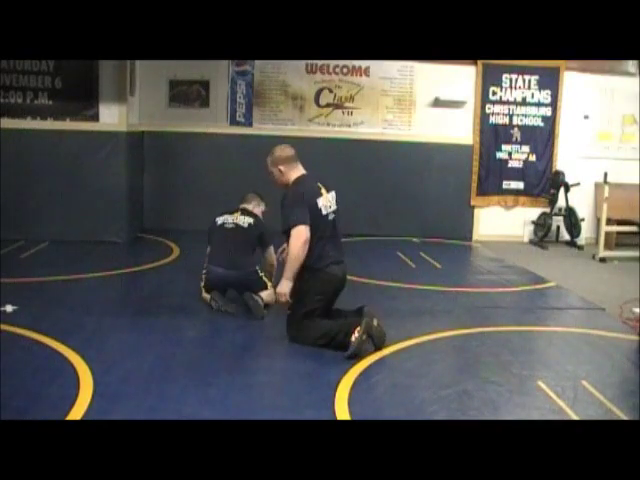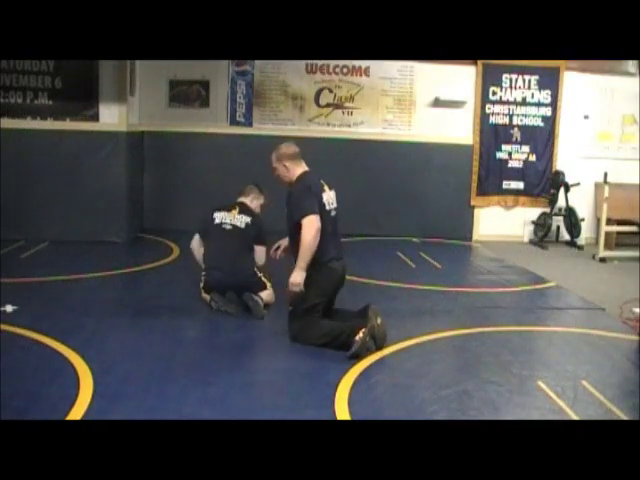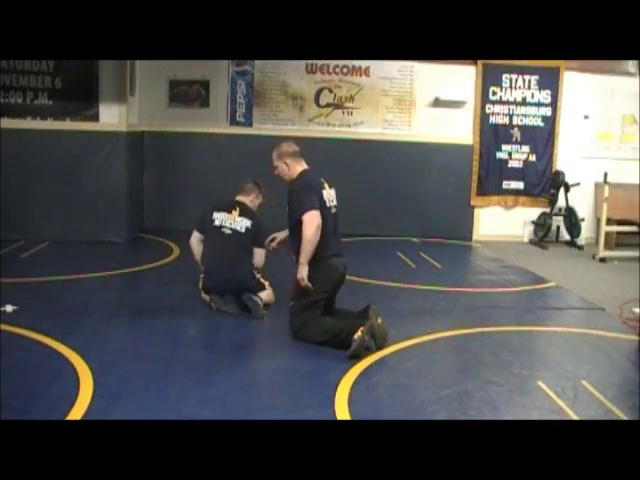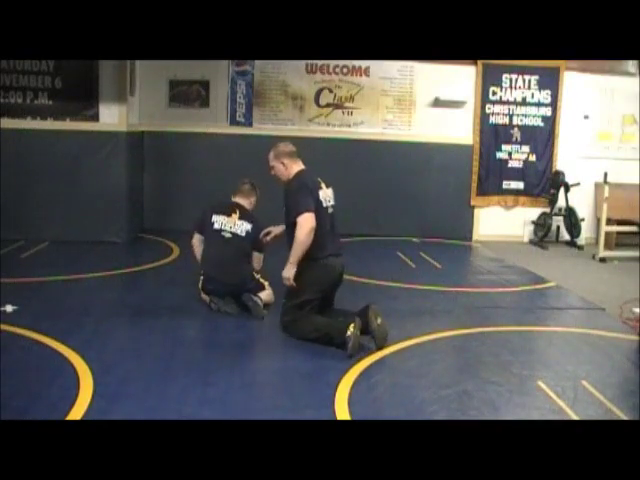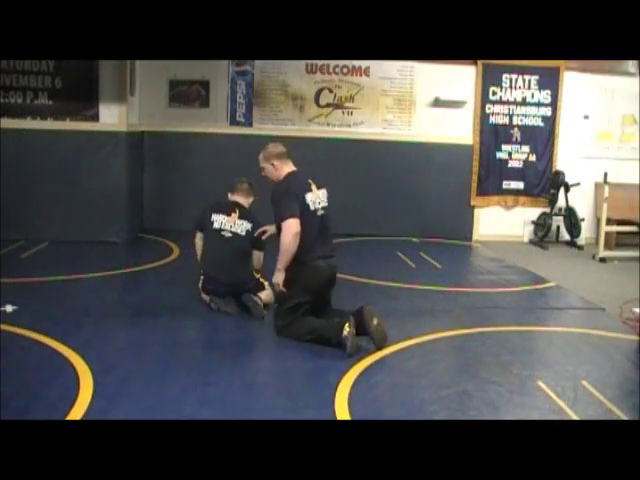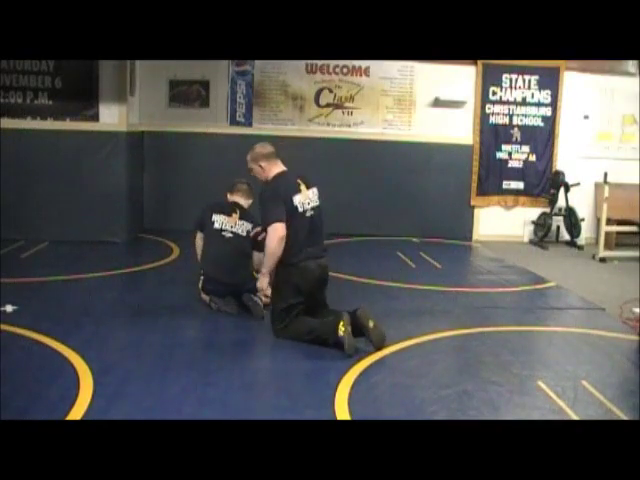
dt=0.2s
person 1, frame 1
left shoulder: (294, 195)
right shoulder: (319, 186)
left elbow: (302, 238)
left wrist: (287, 280)
right wrist: (291, 244)
left hip: (317, 273)
right hip: (336, 268)
left knee: (298, 329)
right knee: (320, 315)
left ankle: (351, 331)
right ankle: (360, 318)
person 1, frame 2
left shoulder: (300, 189)
right shoulder: (318, 183)
left elbow: (312, 228)
left wrist: (299, 269)
right wrist: (289, 241)
left hip: (318, 269)
right hip: (334, 265)
left knee: (300, 328)
right knee: (321, 314)
left ankle: (355, 332)
right ankle: (364, 317)
person 1, frame 3
left shoulder: (301, 186)
right shoulder: (317, 181)
left elbow: (313, 223)
left wrist: (302, 264)
right wrist: (286, 234)
left hip: (320, 266)
right hip: (335, 263)
left knee: (301, 324)
right knee: (322, 313)
left ankle: (354, 332)
right ankle: (365, 318)
person 1, frame 4
left shoulder: (296, 186)
right shoulder: (316, 182)
left elbow: (307, 225)
left wrist: (291, 264)
right wrist: (282, 228)
left hip: (316, 265)
right hip: (334, 262)
left knee: (292, 320)
right knee: (322, 312)
left ankle: (344, 330)
right ankle: (363, 317)
person 1, frame 5
left shoulder: (284, 189)
right shoulder: (313, 183)
left elbow: (292, 230)
left wrist: (280, 269)
right wrist: (277, 226)
left hip: (305, 268)
right hip: (328, 263)
left knee: (286, 323)
right knee: (320, 312)
left ankle: (338, 329)
right ankle: (360, 319)
person 1, frame 6
left shoulder: (271, 191)
right shoulder: (305, 182)
left elbow: (278, 234)
left wrist: (265, 273)
left hip: (295, 269)
right hip: (319, 263)
left knee: (283, 325)
right knee: (318, 311)
left ankle: (334, 329)
right ankle: (355, 320)
person 2, frame 1
left shoulder: (219, 218)
right shoulder: (258, 222)
left elbow: (209, 252)
right elbow: (271, 261)
right wrist: (271, 277)
left hip: (214, 270)
right hip: (244, 270)
left knee: (206, 293)
right knee: (269, 294)
left ankle: (215, 299)
right ankle: (257, 299)
person 2, frame 2
left shoulder: (215, 213)
right shoulder: (255, 219)
left elbow: (195, 244)
right elbow: (260, 260)
left hip: (213, 273)
right hip: (243, 273)
left knee: (206, 293)
right knee: (269, 295)
left ankle: (215, 300)
right ankle: (257, 299)
person 2, frame 3
left shoulder: (212, 210)
right shoulder: (254, 220)
left elbow: (194, 241)
right elbow: (258, 263)
left hip: (211, 276)
right hip: (242, 277)
left knee: (205, 293)
right knee: (268, 295)
left ankle: (215, 300)
right ankle: (256, 300)
person 2, frame 4
left shoulder: (210, 212)
right shoulder: (253, 223)
left elbow: (196, 242)
right elbow: (257, 265)
left hip: (211, 279)
right hip: (242, 281)
left knee: (205, 293)
right knee: (268, 294)
left ankle: (215, 300)
right ankle: (256, 300)
person 2, frame 5
left shoulder: (210, 211)
right shoulder: (253, 221)
left elbow: (199, 240)
right elbow: (257, 263)
left hip: (211, 279)
right hip: (242, 281)
left knee: (205, 293)
right knee: (268, 294)
left ankle: (215, 300)
right ankle: (255, 300)
person 2, frame 6
left shoulder: (210, 210)
right shoulder: (253, 222)
left elbow: (199, 240)
right elbow: (257, 263)
left hip: (211, 278)
right hip: (242, 281)
left knee: (205, 293)
right knee: (267, 294)
left ankle: (216, 300)
right ankle: (255, 299)
